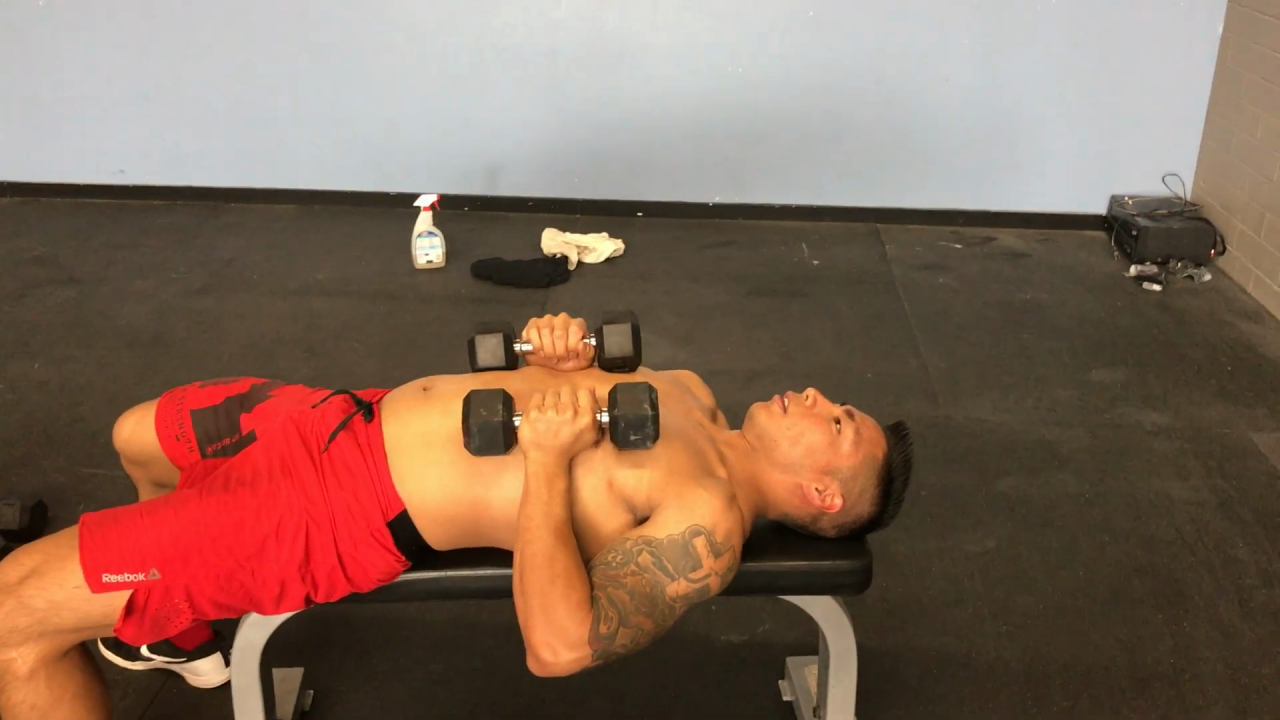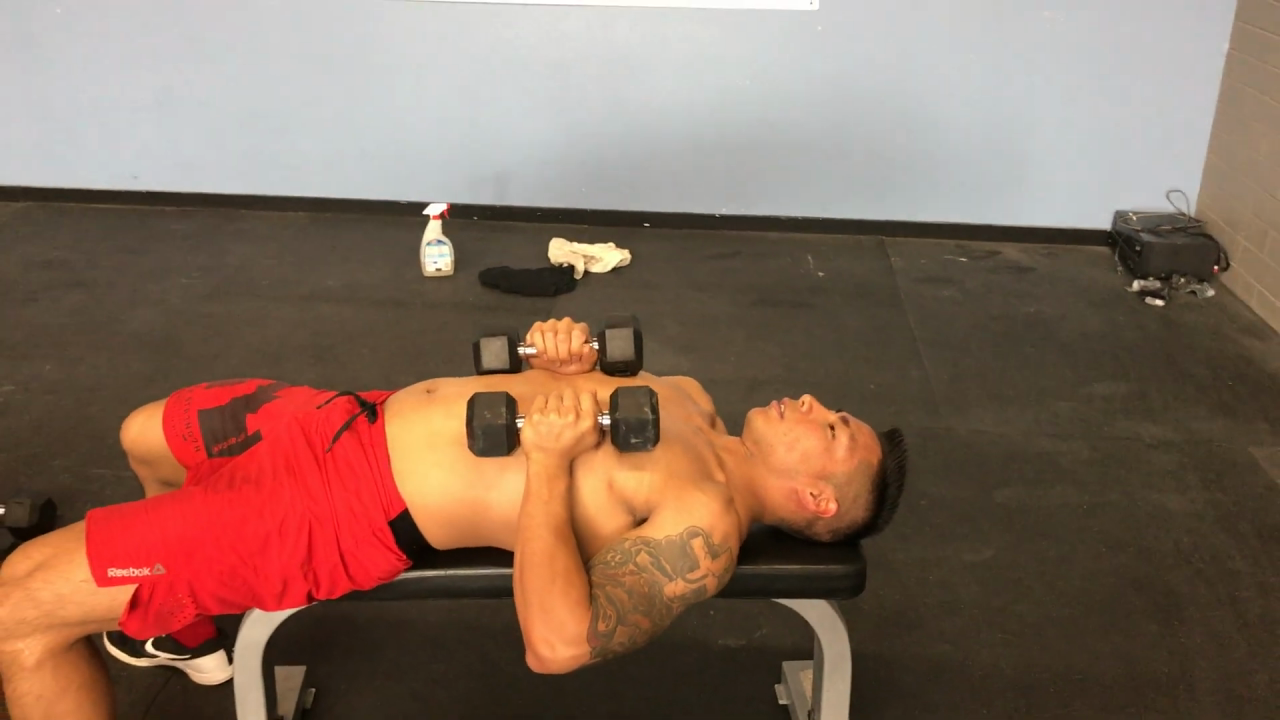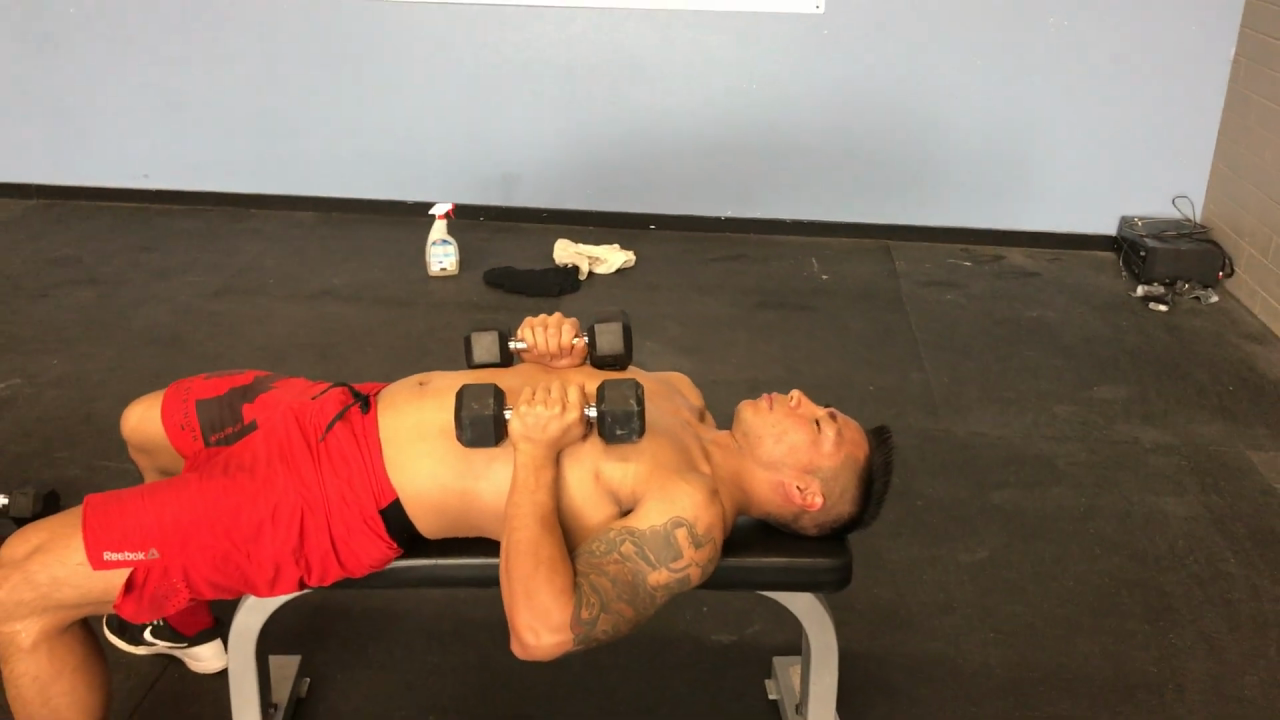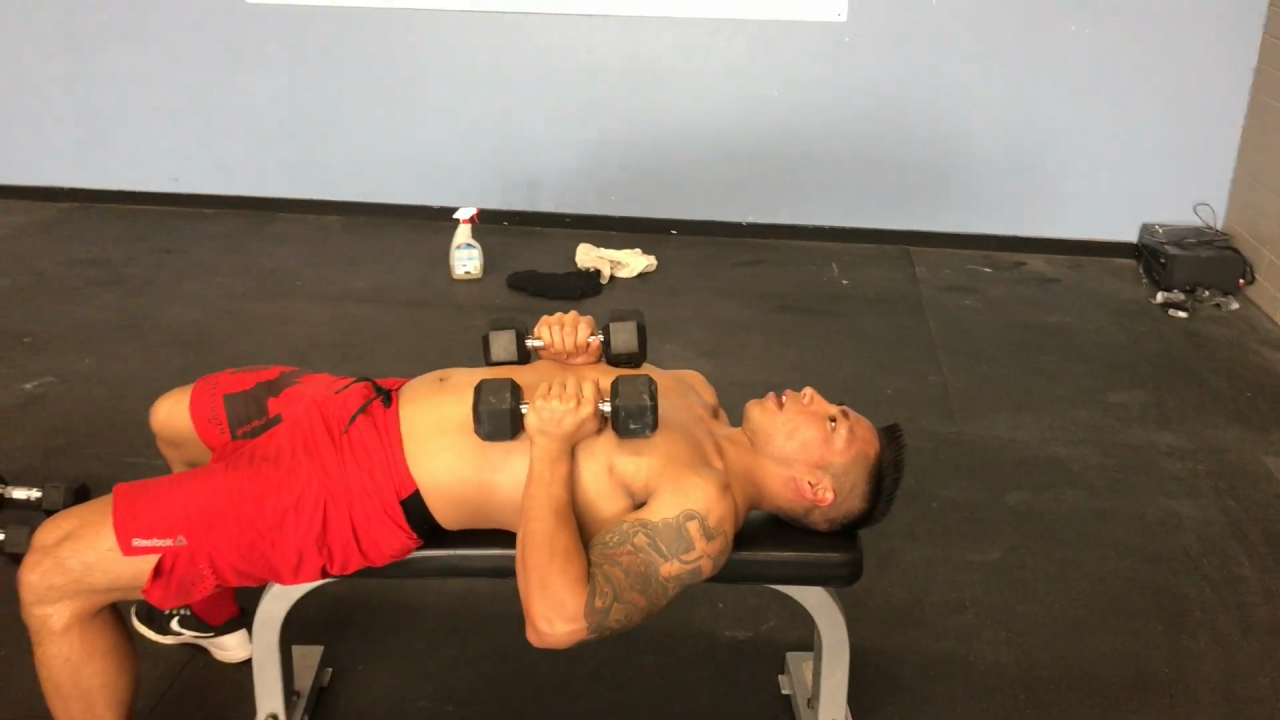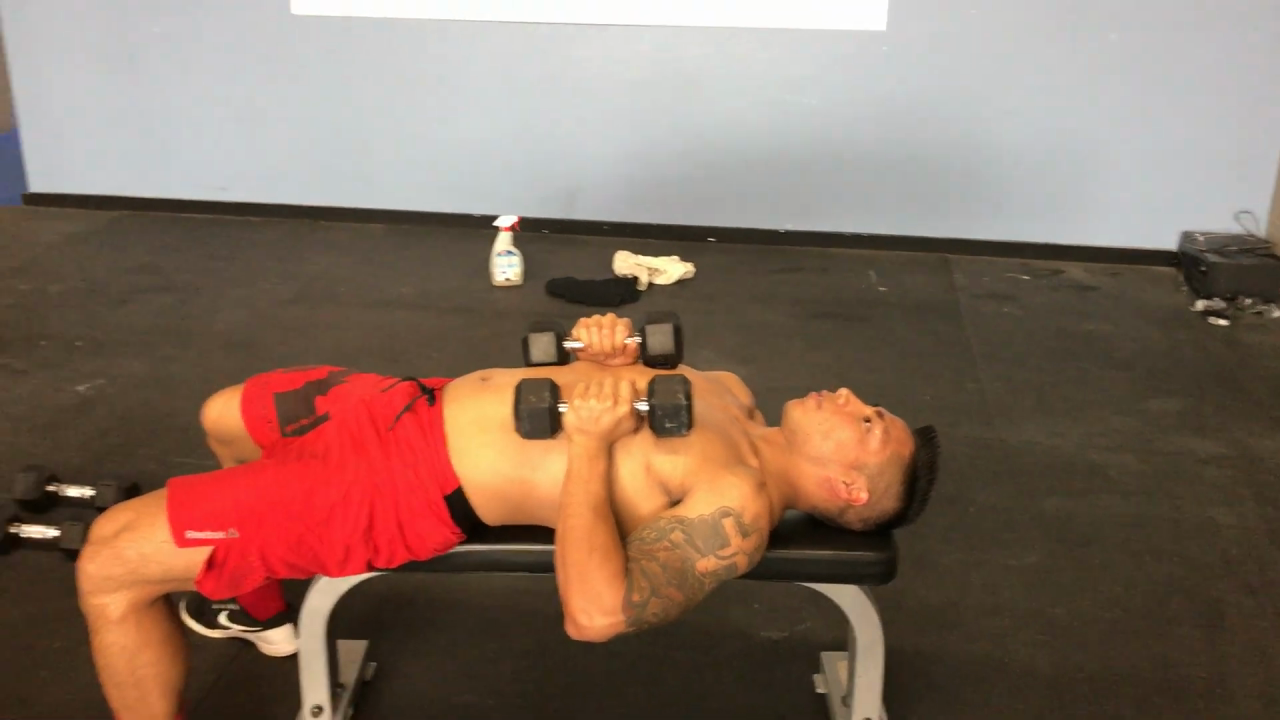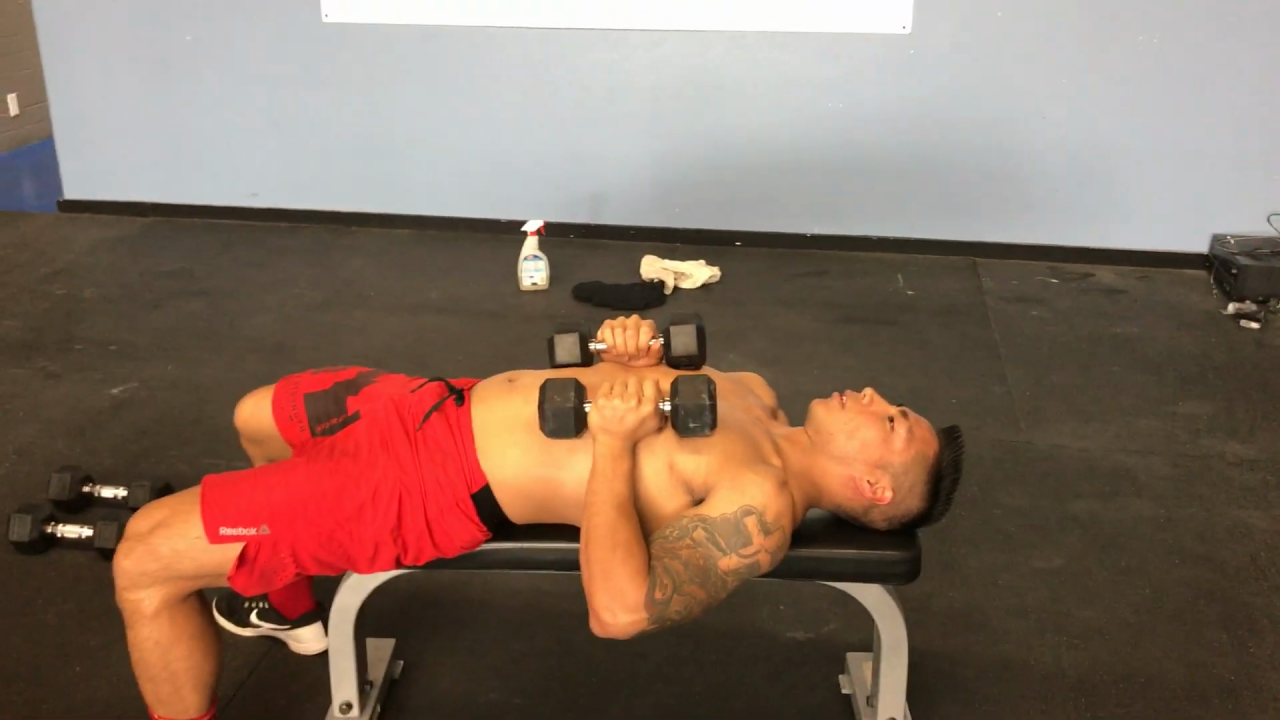
dt=0.3s
person 1, frame 1
left shoulder: (707, 525)
right shoulder: (691, 393)
left elbow: (558, 647)
left wrist: (546, 460)
right wrist: (556, 353)
left hip: (348, 511)
right knee: (141, 439)
right ankle: (180, 632)
person 1, frame 2
left shoulder: (706, 529)
right shoulder: (688, 401)
left elbow: (557, 643)
left wrist: (548, 460)
right wrist: (558, 359)
left hip: (352, 510)
right knee: (148, 438)
right ankle: (183, 631)
person 1, frame 3
left shoulder: (690, 520)
right shoulder: (679, 394)
left elbow: (539, 629)
left wrist: (535, 451)
right wrist: (549, 352)
left hip: (344, 498)
right knee: (147, 426)
right ankle: (182, 618)
person 1, frame 4
left shoulder: (703, 513)
right shoulder: (694, 393)
left elbow: (555, 618)
right elbow: (595, 386)
left wrist: (551, 445)
right wrist: (567, 347)
left hip: (366, 490)
left knee: (52, 571)
right knee: (174, 420)
right ankle: (210, 611)
person 1, frame 5
left shoulder: (738, 510)
right shoulder: (731, 395)
left elbow: (594, 612)
left wrist: (589, 442)
right wrist: (605, 348)
left hip: (408, 486)
left knee: (111, 562)
right knee: (225, 417)
right ankle: (255, 605)
person 1, frame 6
left shoulder: (761, 509)
right shoulder: (755, 395)
left elbow: (617, 610)
left wrist: (615, 441)
right wrist: (631, 350)
left hip: (440, 484)
left knee: (145, 559)
right knee: (257, 418)
right ankle: (287, 606)
